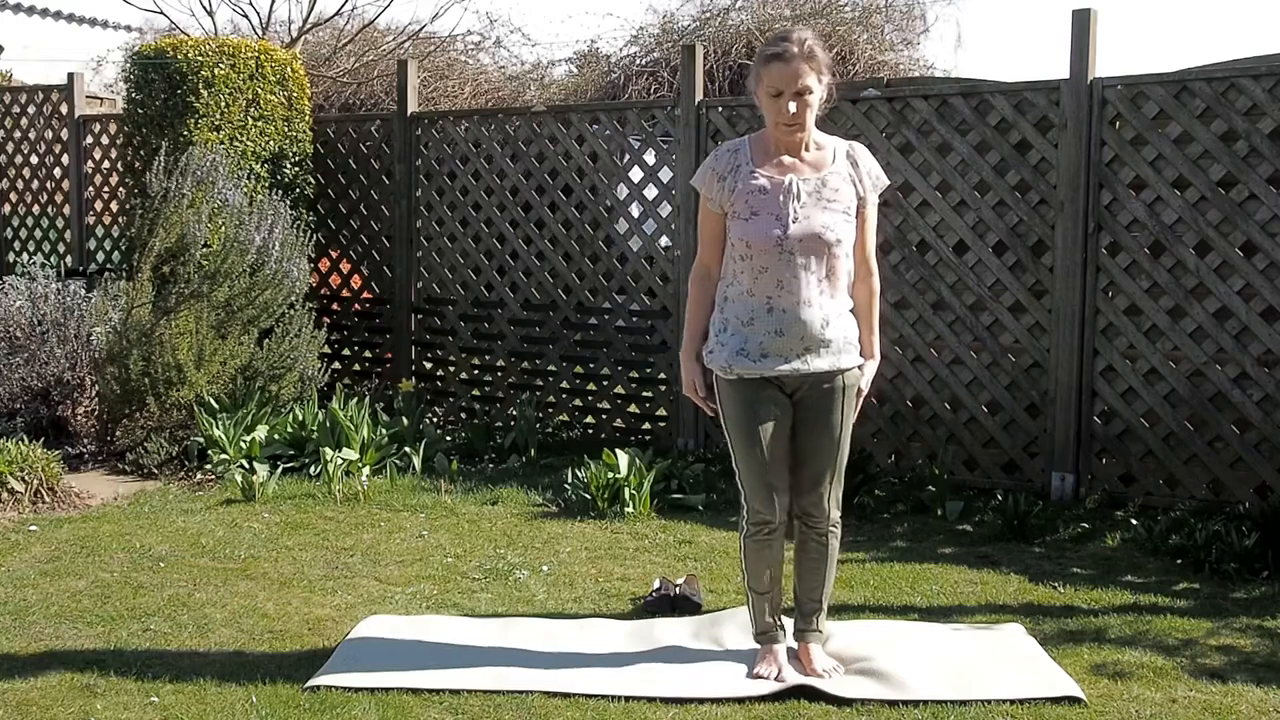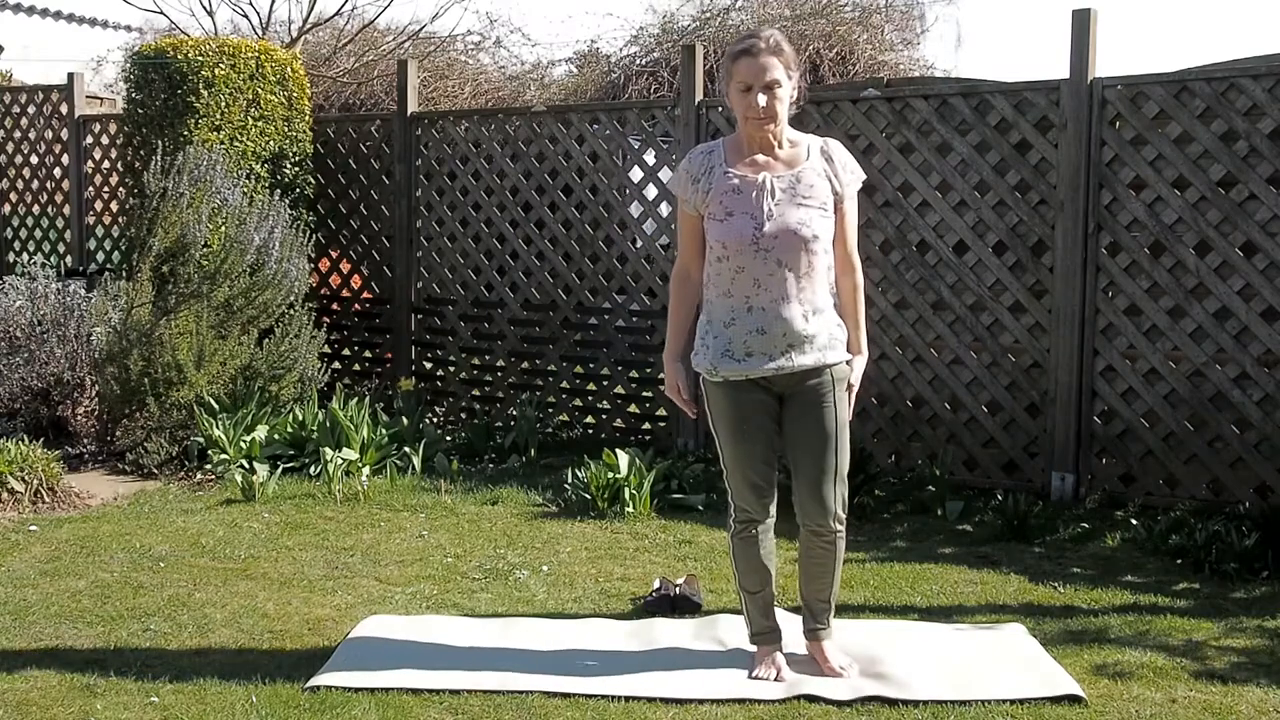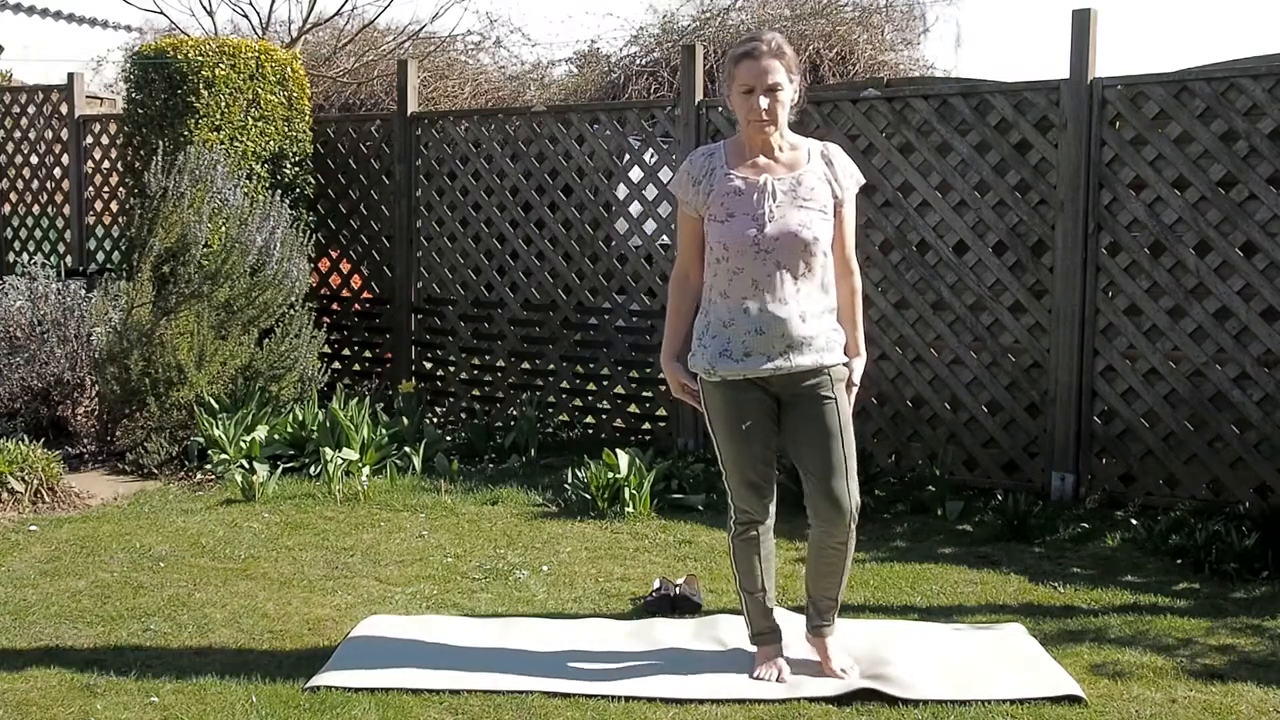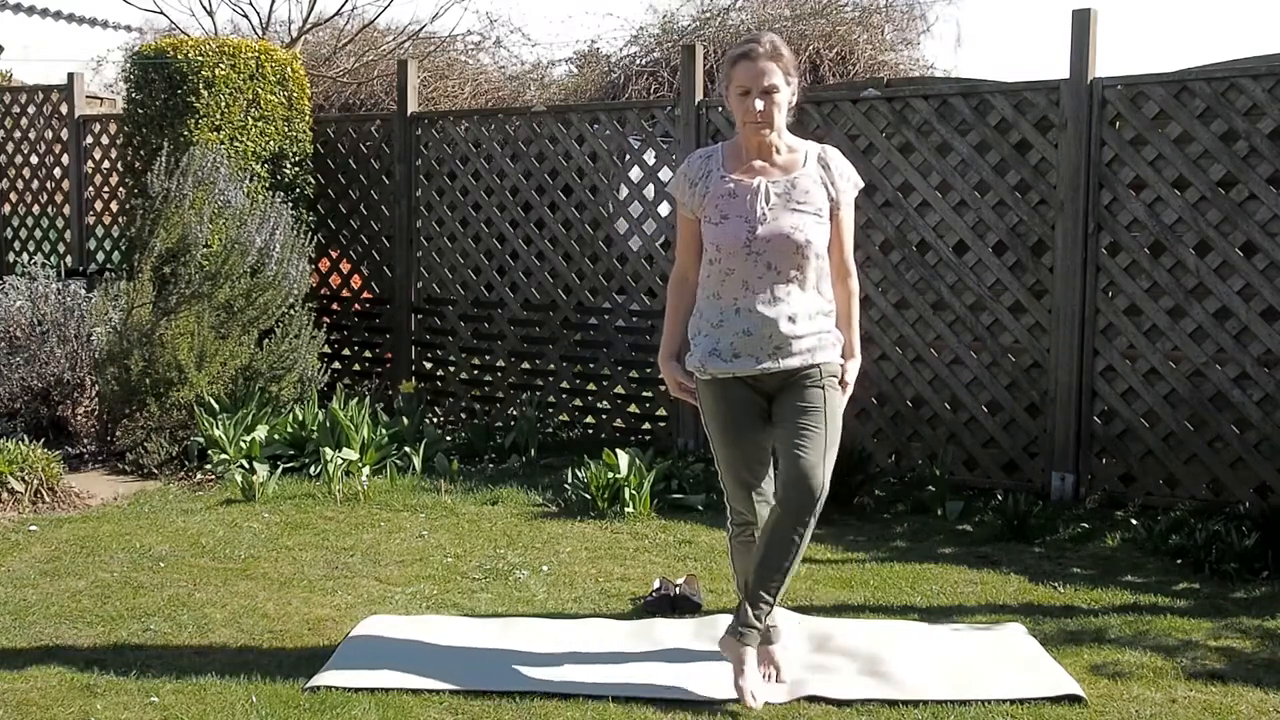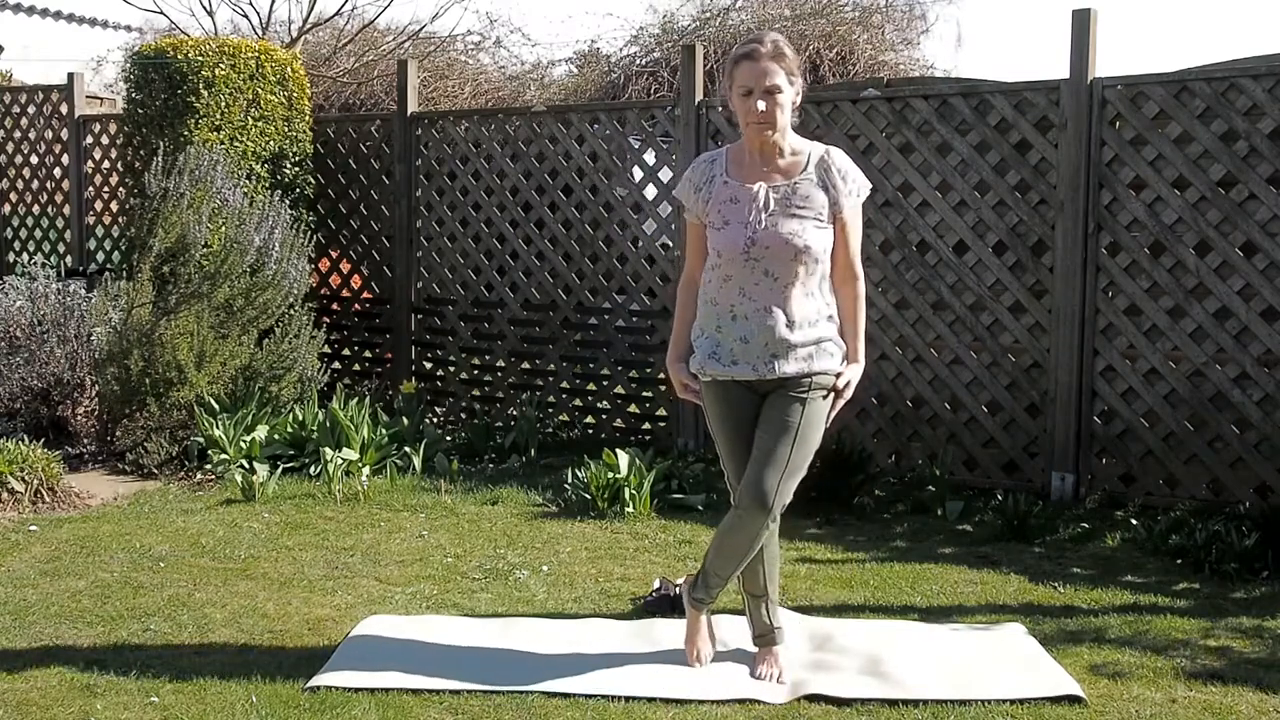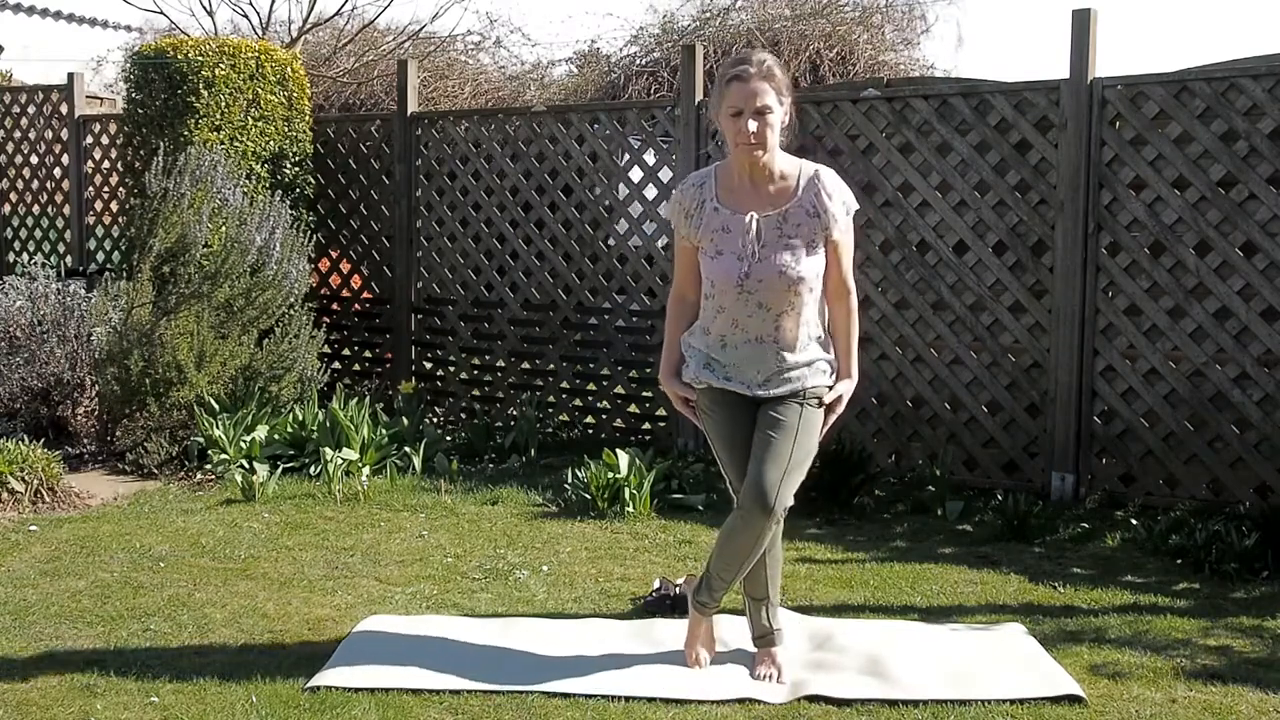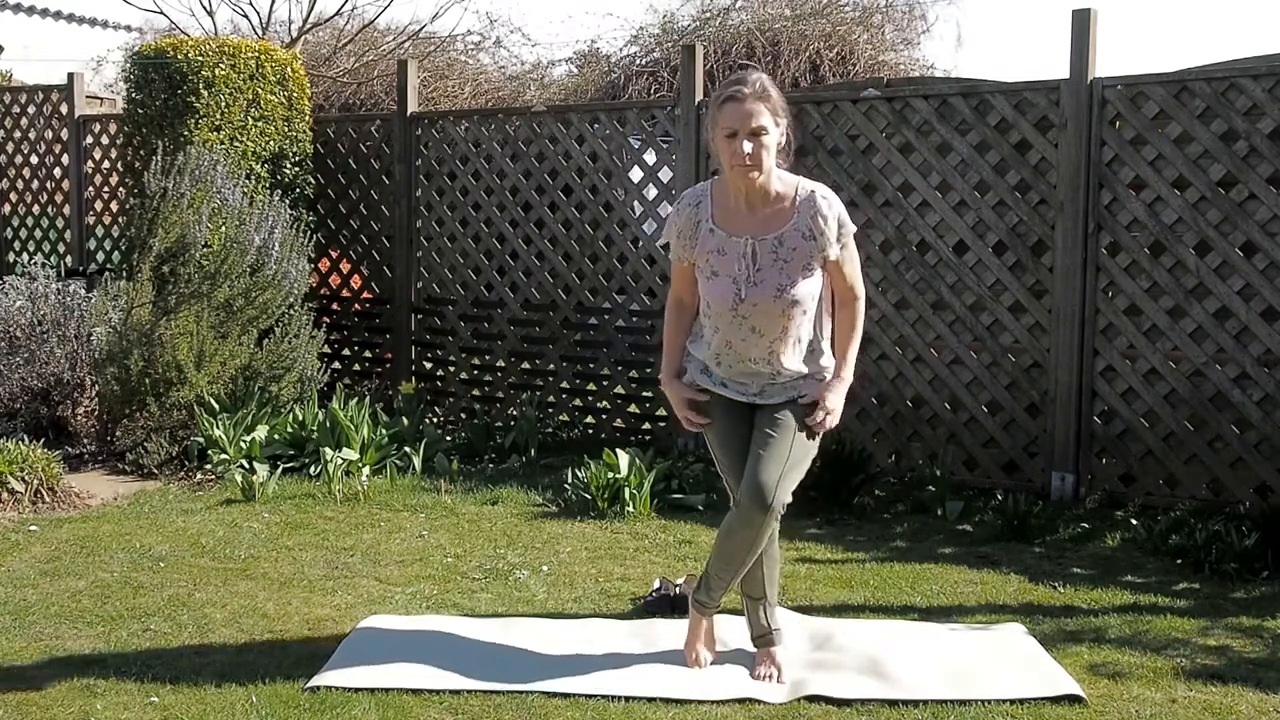
dt=0.7s
person 1, frame 1
left shoulder: (853, 166)
right shoulder: (728, 166)
left elbow: (865, 272)
right elbow: (707, 269)
left wrist: (870, 353)
right wrist: (689, 354)
left hip: (830, 364)
right hip: (746, 367)
left knee: (820, 511)
right knee: (765, 511)
left ankle: (811, 636)
right ankle: (768, 638)
person 1, frame 2
left shoulder: (829, 161)
right shoulder: (702, 169)
left elbow: (847, 266)
right elbow: (687, 271)
left wrist: (858, 349)
right wrist: (674, 356)
left hip: (817, 363)
right hip: (732, 368)
left knee: (825, 510)
right knee: (751, 510)
left ankle: (819, 630)
right ankle: (765, 640)
person 1, frame 3
left shoulder: (829, 166)
right shoulder: (703, 171)
left elbow: (846, 269)
right elbow: (687, 272)
left wrist: (856, 350)
right wrist: (671, 355)
left hip: (815, 364)
right hip: (730, 369)
left knee: (837, 505)
right knee: (751, 510)
left ankle: (822, 628)
right ankle: (765, 638)
person 1, frame 4
left shoulder: (827, 169)
right shoulder: (700, 173)
left elbow: (842, 271)
right elbow: (686, 273)
left wrist: (851, 352)
right wrist: (669, 354)
left hip: (808, 361)
right hip: (725, 367)
left knee: (805, 488)
right knee: (748, 505)
left ankle: (742, 631)
right ankle: (763, 637)
person 1, frame 5
left shoulder: (831, 171)
right shoulder: (705, 176)
left elbow: (849, 275)
right elbow: (693, 275)
left wrist: (855, 356)
right wrist: (676, 353)
left hip: (806, 367)
right hip: (724, 367)
left knee: (763, 501)
right knee: (753, 503)
left ankle: (699, 592)
right ankle: (767, 636)
person 1, frame 6
left shoulder: (822, 191)
right shoulder: (695, 195)
left elbow: (841, 291)
right elbow: (684, 292)
left wrist: (847, 373)
right wrist: (669, 369)
left hip: (799, 380)
right hip: (718, 378)
left knee: (766, 501)
right knee: (757, 504)
left ankle: (703, 600)
right ankle: (768, 637)
person 1, frame 7
left shoulder: (818, 209)
right shoulder: (692, 212)
left elbow: (851, 298)
right elbow: (681, 300)
left wrist: (839, 382)
right wrist: (671, 376)
left hip: (796, 389)
right hip: (718, 386)
left knee: (762, 499)
right knee: (754, 506)
left ankle: (702, 602)
right ankle: (767, 636)
